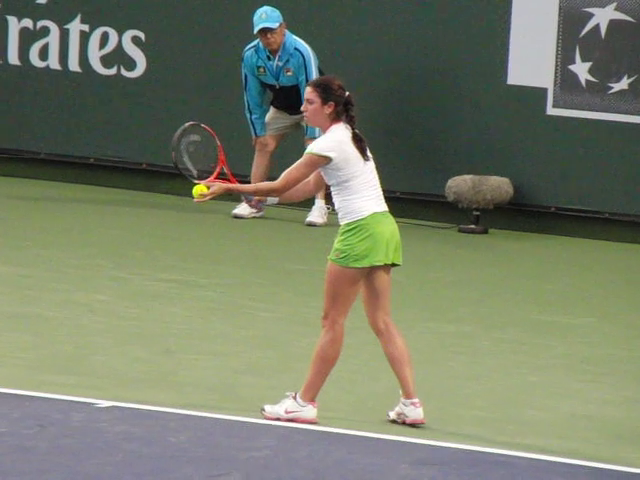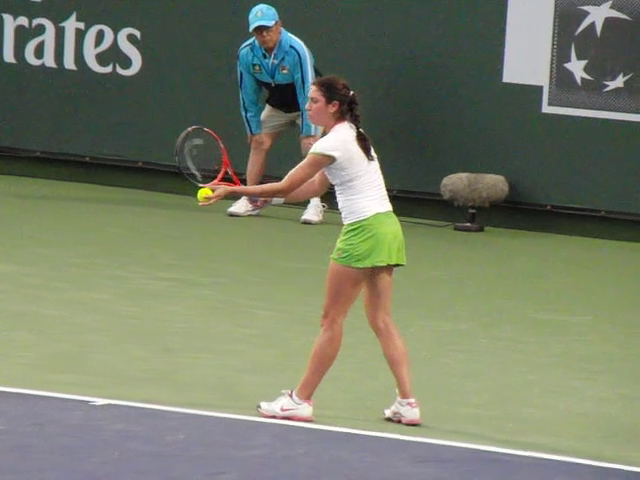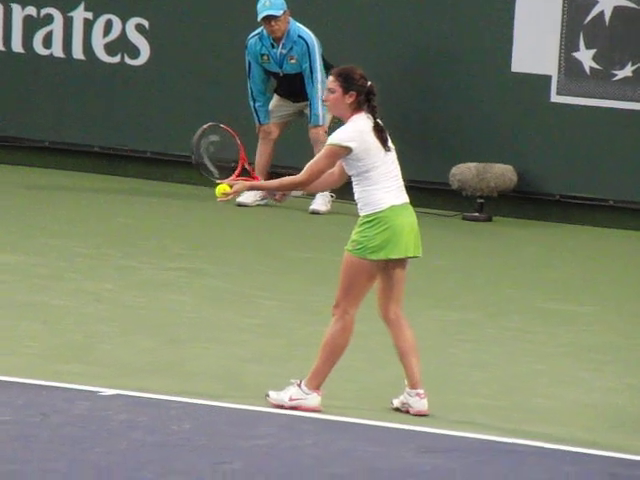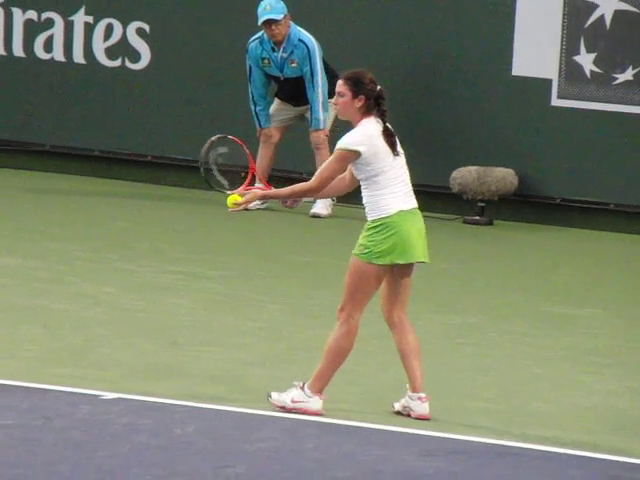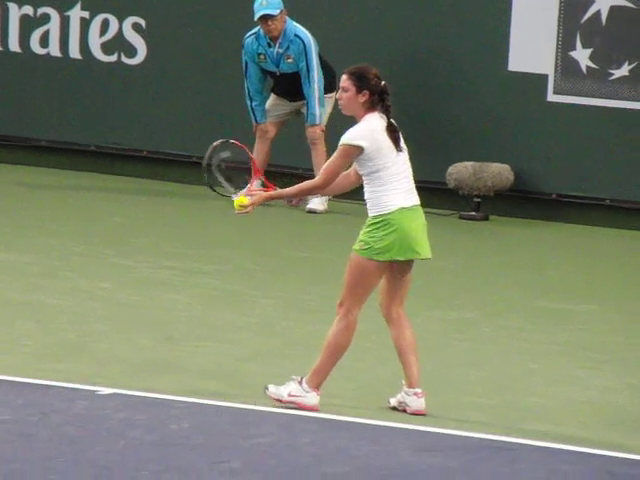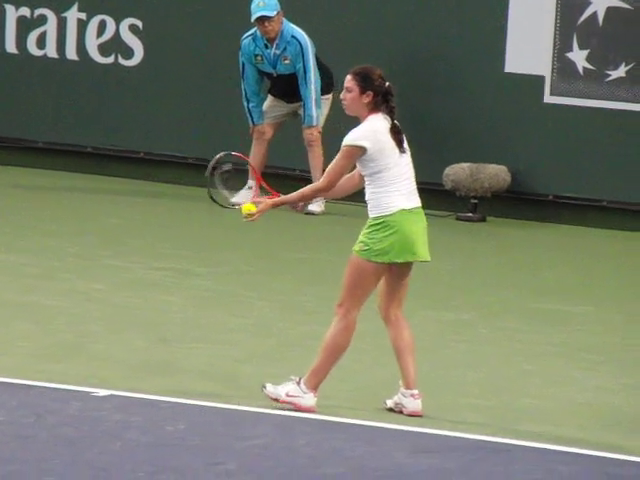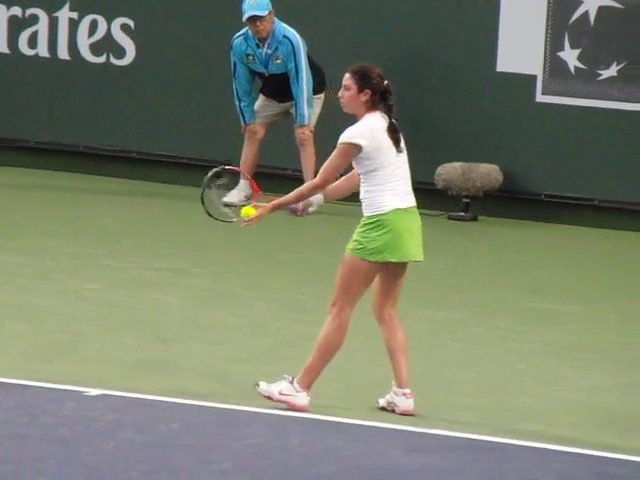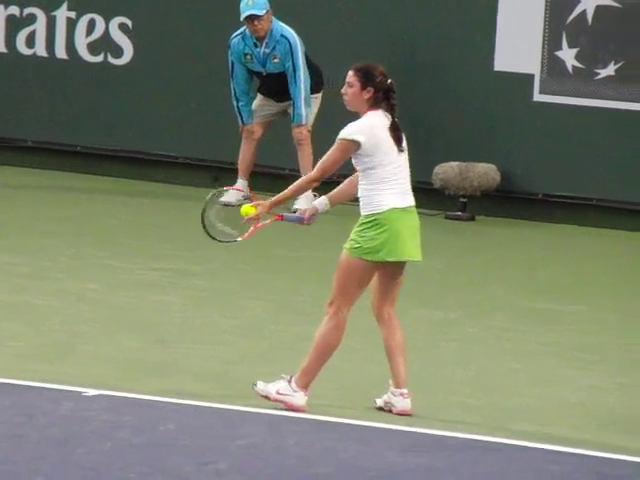
dt=0.3s
person 1, frame 1
left shoulder: (328, 143)
right shoulder: (348, 135)
left elbow: (280, 186)
right elbow: (311, 186)
left wrist: (227, 187)
right wrist: (268, 197)
left hip: (360, 231)
right hip: (383, 228)
left knee: (332, 320)
right knee: (381, 321)
left ankle: (304, 403)
right ankle: (410, 404)
person 1, frame 2
left shoulder: (332, 143)
right shoulder: (353, 135)
left elbow: (284, 186)
right elbow: (317, 186)
left wrist: (232, 190)
right wrist: (273, 197)
left hip: (363, 231)
right hip: (386, 227)
left knee: (331, 320)
right knee: (381, 320)
left ankle: (300, 400)
right ankle: (407, 403)
person 1, frame 3
left shoulder: (348, 134)
right shoulder: (371, 125)
left elbow: (303, 179)
right elbow: (336, 176)
left wrist: (251, 185)
right wrist: (288, 188)
left hip: (379, 223)
right hip: (402, 219)
left knee: (343, 310)
right knee: (392, 311)
left ankle: (309, 390)
right ankle: (415, 394)
person 1, frame 4
left shoulder: (357, 138)
right shoulder: (381, 129)
left elbow: (314, 185)
right elbow: (348, 182)
left wrist: (261, 194)
right wrist: (297, 194)
left hip: (386, 228)
right hip: (410, 223)
left knee: (348, 314)
right knee: (395, 315)
left ankle: (311, 394)
right ankle: (417, 397)
person 1, frame 5
left shoulder: (359, 134)
right shoulder: (385, 125)
left elbow: (320, 182)
right elbow: (352, 177)
left wrist: (268, 196)
right wrist: (305, 193)
left hip: (387, 224)
right hip: (410, 220)
left knee: (347, 309)
right knee: (393, 310)
left ankle: (308, 388)
right ankle: (413, 393)
person 1, frame 6
left shoulder: (362, 135)
right shoulder: (389, 126)
left elbow: (324, 184)
left wrist: (274, 203)
right wrist: (308, 197)
left hip: (387, 226)
right hip: (411, 222)
left knee: (346, 311)
right knee: (392, 311)
left ankle: (306, 389)
right ankle: (410, 394)
person 1, frame 7
left shoulder: (359, 132)
right shoulder: (386, 126)
left elbow: (319, 181)
left wrist: (272, 206)
right wrist: (312, 200)
left hip: (382, 225)
right hip: (406, 222)
left knee: (339, 310)
right knee: (386, 311)
left ankle: (299, 388)
right ankle: (402, 393)
person 1, frame 8
left shoulder: (359, 129)
right shoulder: (388, 125)
left elbow: (315, 176)
left wrist: (271, 203)
right wrist: (320, 205)
left hip: (379, 224)
right hip: (404, 221)
left knee: (337, 309)
right knee: (384, 310)
left ankle: (297, 388)
right ankle: (400, 393)
person 2, frame 1
left shoulder: (301, 52)
right shoulder: (250, 55)
right elbow: (252, 96)
left wrist: (313, 133)
right wrist: (258, 131)
right hip: (281, 107)
right knee: (263, 146)
left ankle: (320, 206)
right ankle: (254, 202)
person 2, frame 2
left shoulder: (296, 50)
right shoulder: (246, 53)
left elbow: (307, 92)
right elbow: (248, 94)
left wrist: (308, 132)
right wrist: (253, 129)
left hip: (308, 103)
right hip: (277, 104)
left knee: (309, 146)
right knee: (258, 144)
left ankle: (315, 204)
right ankle: (250, 200)
person 2, frame 3
left shoulder: (305, 40)
right shoulder: (254, 43)
left elbow: (316, 82)
right elbow: (256, 83)
left wrist: (317, 121)
right wrist: (262, 119)
left hip: (317, 93)
right hip: (285, 94)
left knee: (317, 136)
right knee: (266, 133)
left ankle: (323, 195)
right ankle: (258, 190)
person 2, frame 4
left shoulder: (305, 43)
right shoulder: (255, 47)
left elbow: (317, 86)
right elbow: (257, 87)
left wrist: (318, 125)
right wrist: (263, 122)
left hip: (320, 94)
right hip: (286, 97)
left knee: (318, 140)
right knee: (267, 137)
left ankle: (325, 198)
person 2, frame 5
left shoulder: (302, 39)
right shoulder: (251, 42)
left elbow: (313, 81)
right elbow: (253, 83)
left wrist: (315, 120)
right wrist: (259, 118)
left hip: (317, 90)
right hip: (282, 93)
left knee: (314, 136)
right knee: (263, 133)
left ankle: (320, 194)
person 2, frame 6
left shoulder: (298, 40)
right shoulder: (248, 43)
left elbow: (309, 82)
right elbow: (250, 84)
left wrist: (311, 122)
right wrist: (256, 119)
left hip: (314, 91)
right hip: (279, 93)
left knee: (311, 137)
right knee: (260, 134)
left ankle: (318, 195)
right ankle: (251, 189)
person 2, frame 7
left shoulder: (290, 40)
right shoulder: (240, 43)
left elbow: (301, 82)
right elbow: (242, 84)
left wrist: (303, 121)
right wrist: (248, 119)
left hip: (306, 90)
right hip: (271, 93)
left knee: (303, 137)
right knee: (252, 134)
right ankle: (243, 189)
person 2, frame 8
left shoulder: (288, 39)
right shoulder: (238, 42)
left elbow: (299, 81)
right elbow: (240, 83)
left wrist: (300, 121)
right wrist: (246, 118)
left hip: (304, 90)
right hip: (269, 92)
left knee: (301, 136)
right knee: (249, 133)
left ankle: (307, 194)
right ankle: (241, 188)
